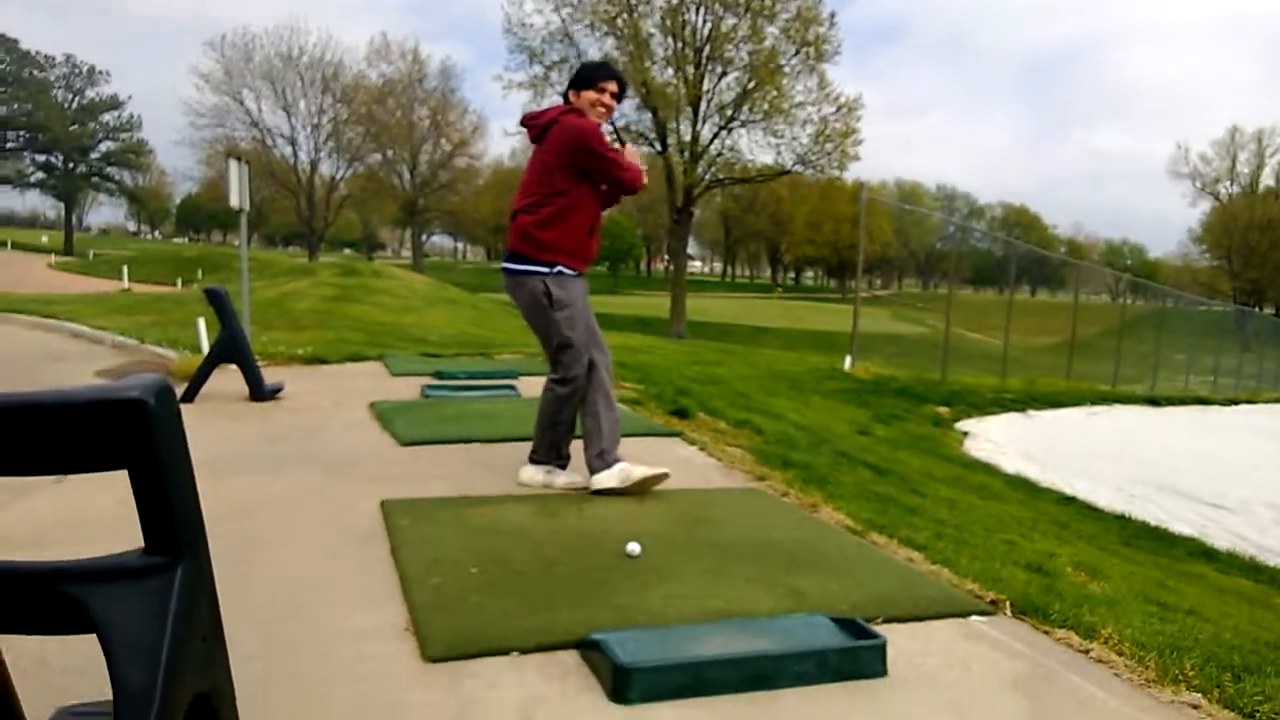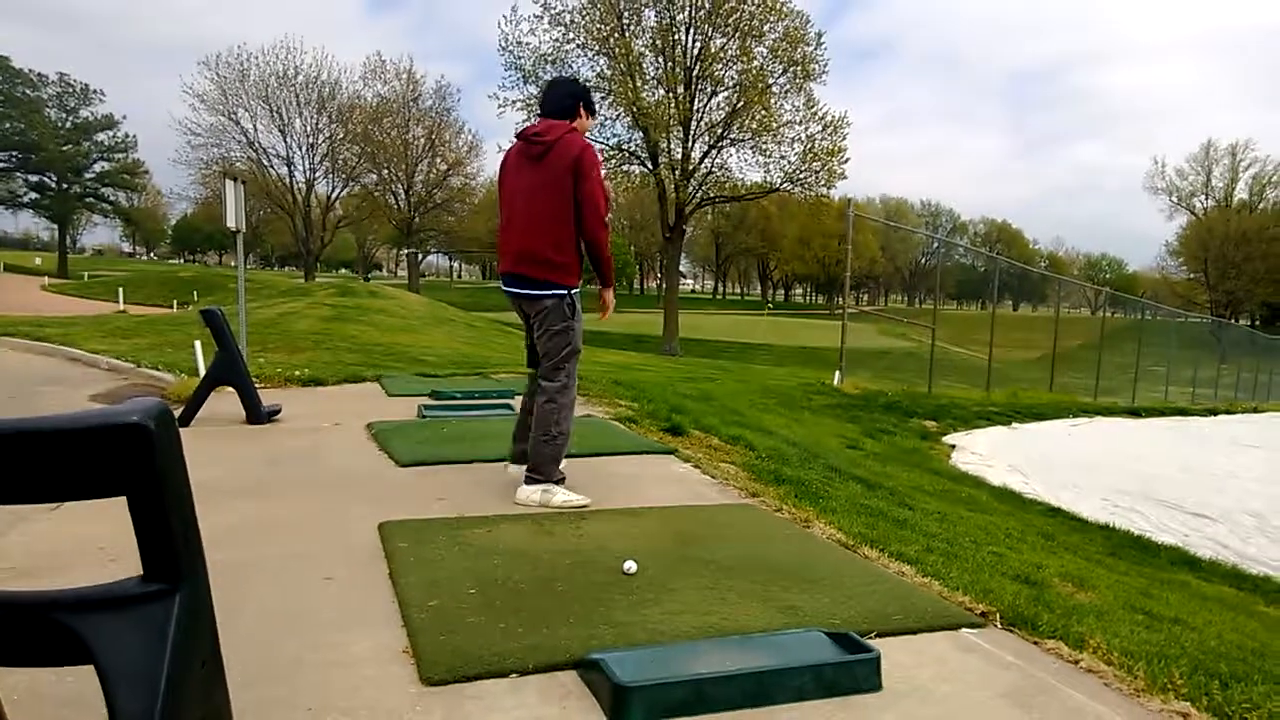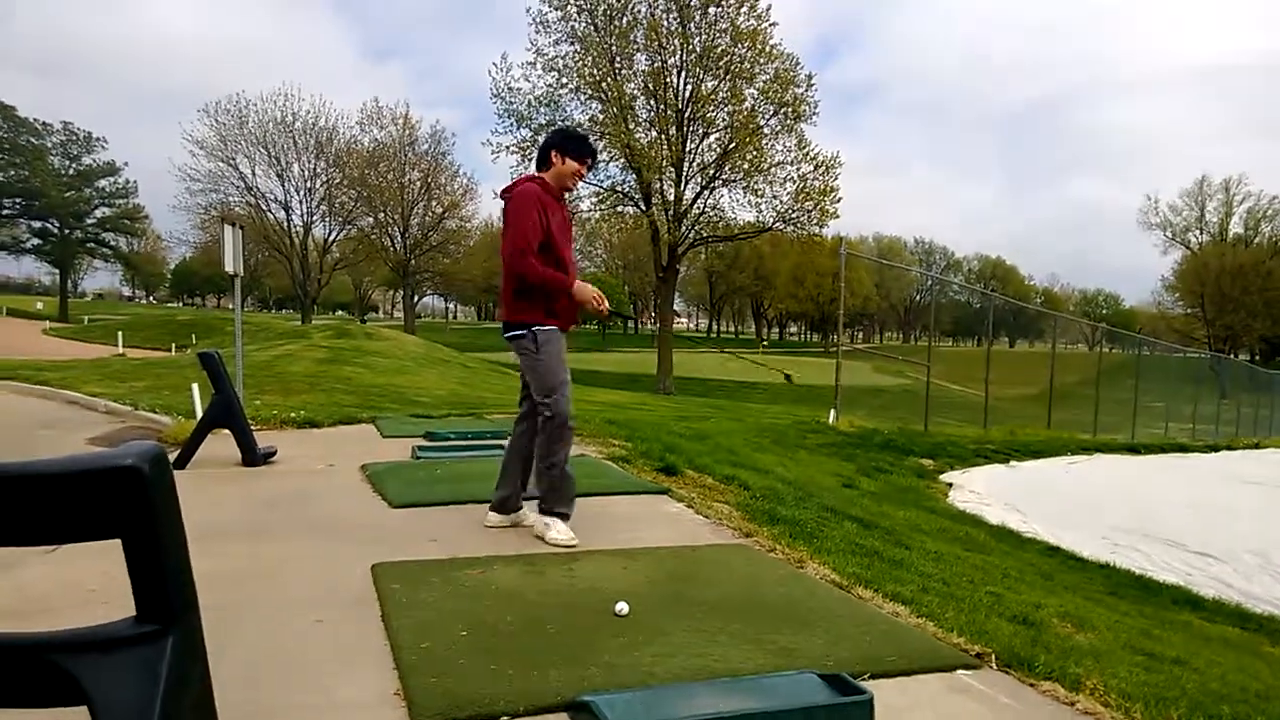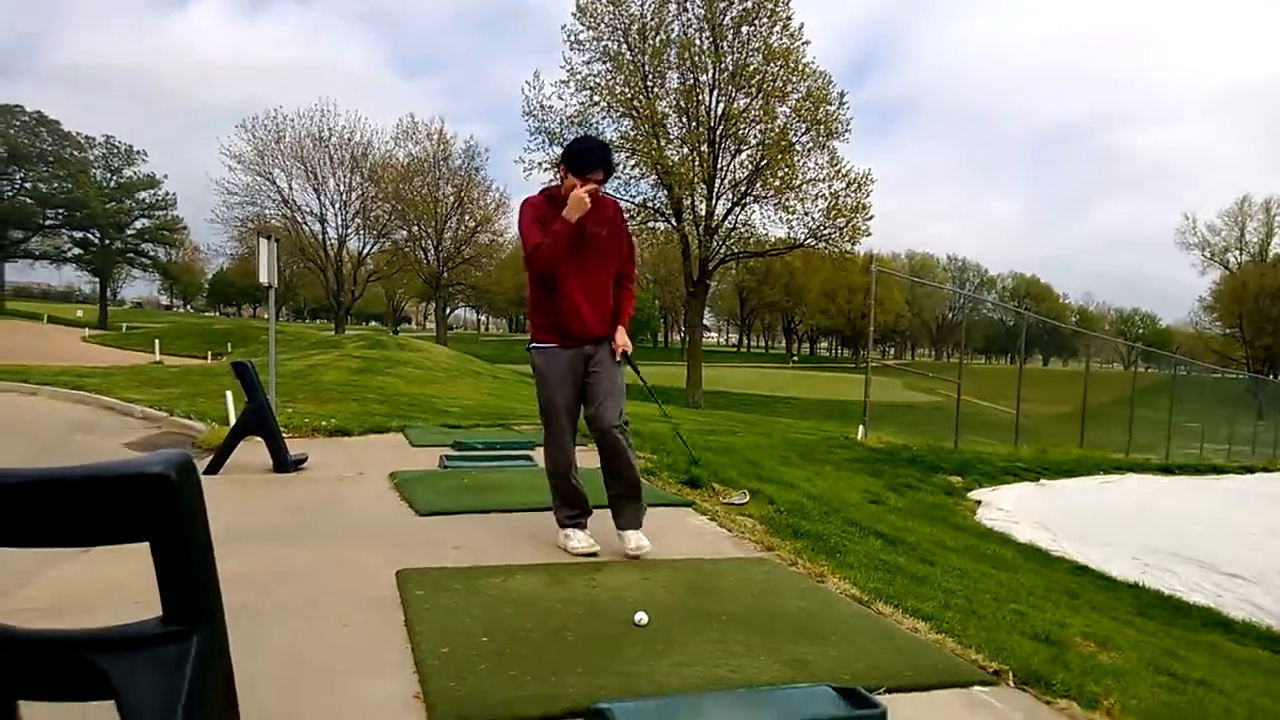
dt=0.7s
person 1, frame 1
left shoulder: (559, 135)
right shoulder: (579, 131)
left elbow: (585, 198)
right elbow: (629, 180)
left wrist: (614, 190)
right wrist: (632, 167)
left hip: (556, 268)
right hip: (542, 269)
left knee: (595, 362)
right knee: (571, 367)
left ankle: (606, 464)
right ankle: (543, 464)
person 1, frame 2
left shoulder: (514, 153)
right shoulder: (579, 149)
right elbow: (594, 222)
right wrist: (607, 280)
left hip: (515, 278)
right hip: (554, 282)
left knee: (542, 369)
right knee: (559, 379)
left ankle: (525, 454)
right ankle: (540, 481)
person 1, frame 3
left shoulder: (559, 204)
right shoulder: (527, 195)
right elbow: (520, 263)
left wrist: (582, 291)
right wrist: (574, 287)
left hip: (548, 325)
right hip: (533, 325)
left knee: (533, 415)
right knee: (557, 414)
left ankle: (505, 505)
right ankle: (553, 512)
person 1, frame 4
left shoulder: (612, 212)
right shoulder: (536, 208)
left elbow: (625, 275)
right elbow: (540, 265)
left wrist: (622, 325)
right wrist: (569, 218)
left hip: (602, 343)
right hip: (553, 345)
left knee: (611, 427)
right knee: (560, 438)
left ankle: (630, 522)
right ankle: (572, 522)
